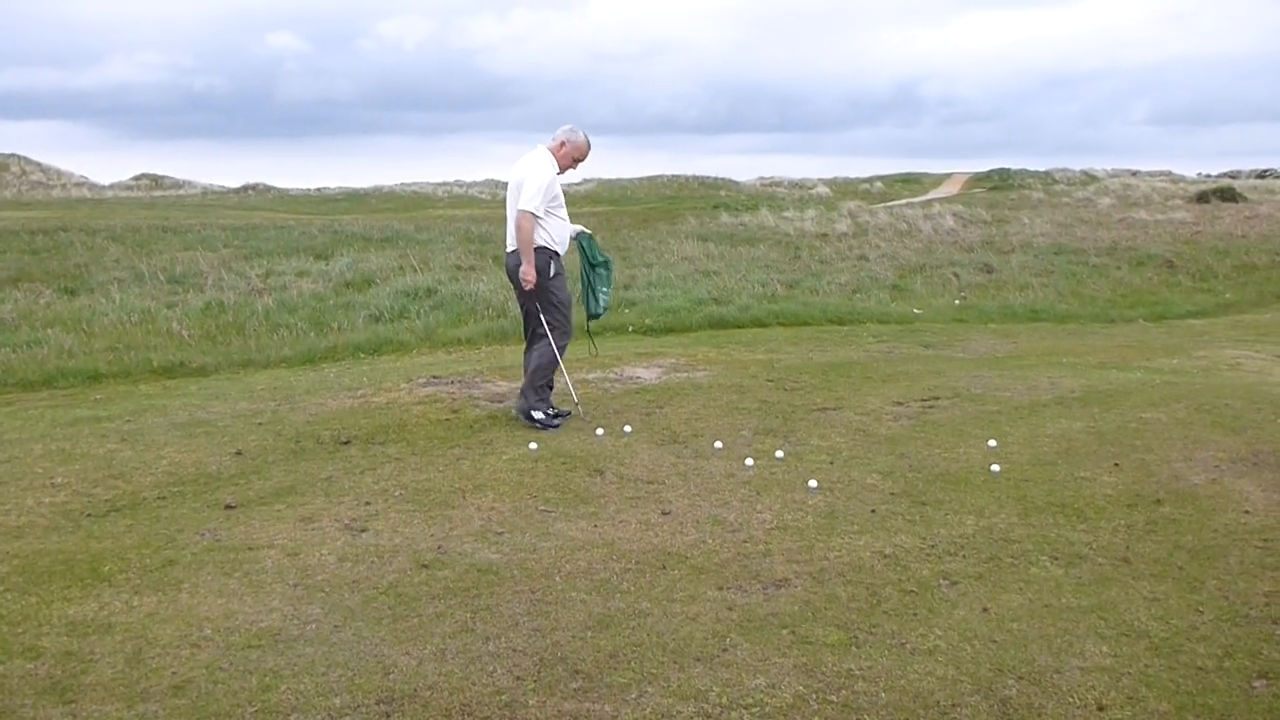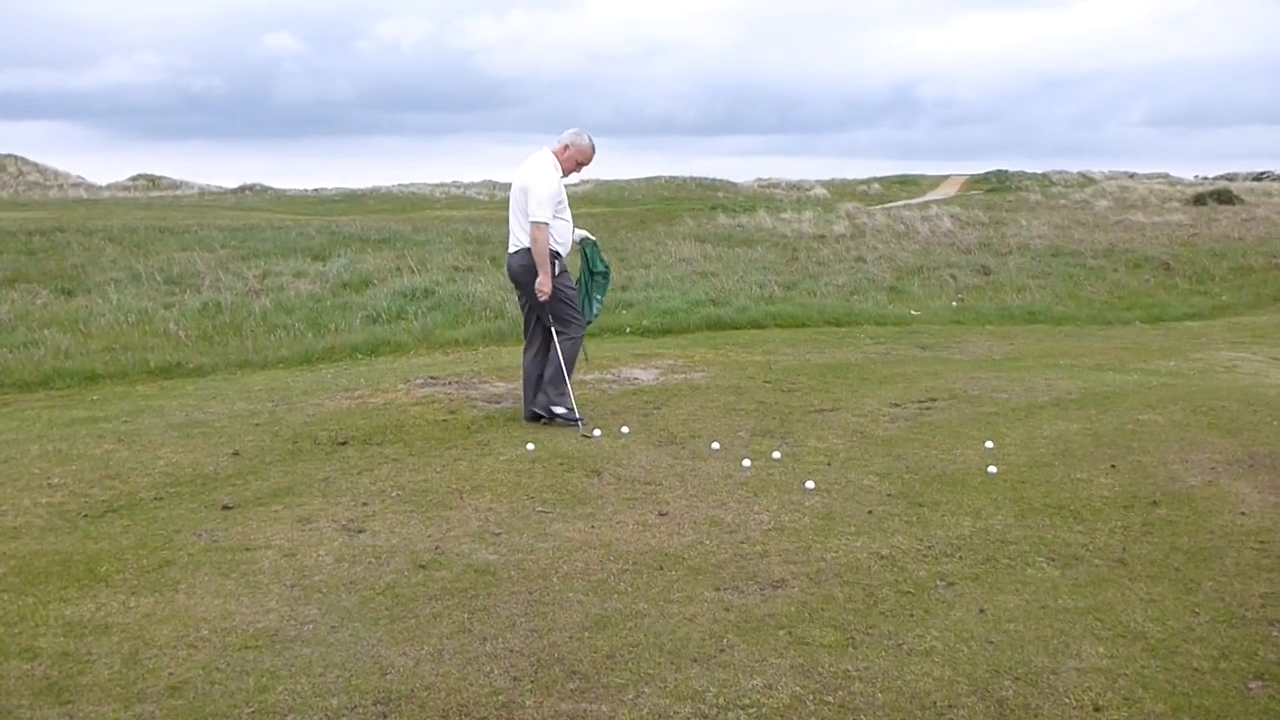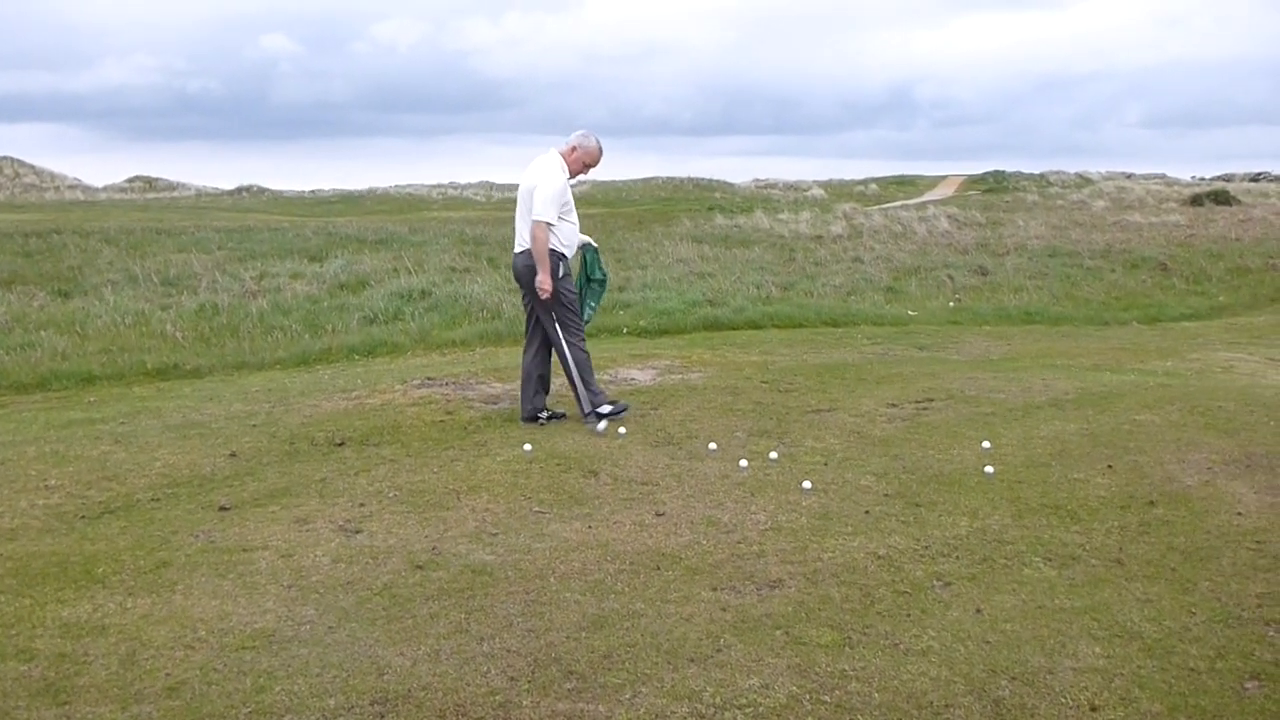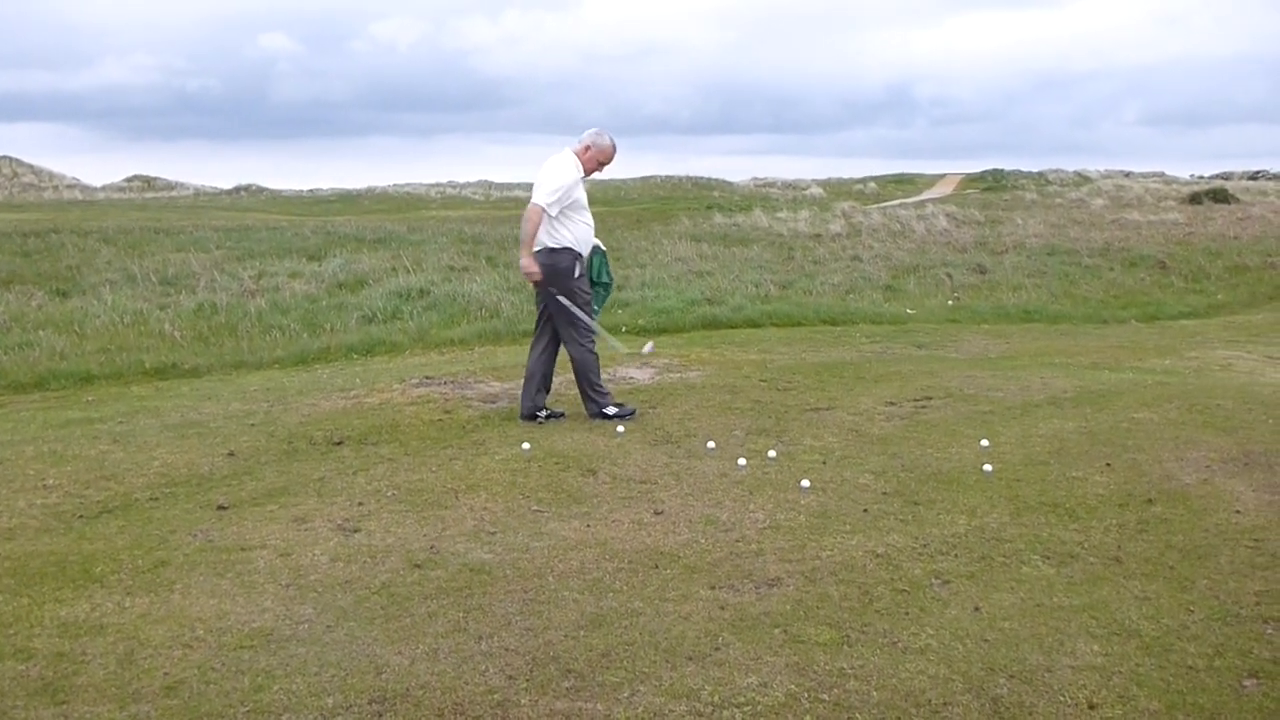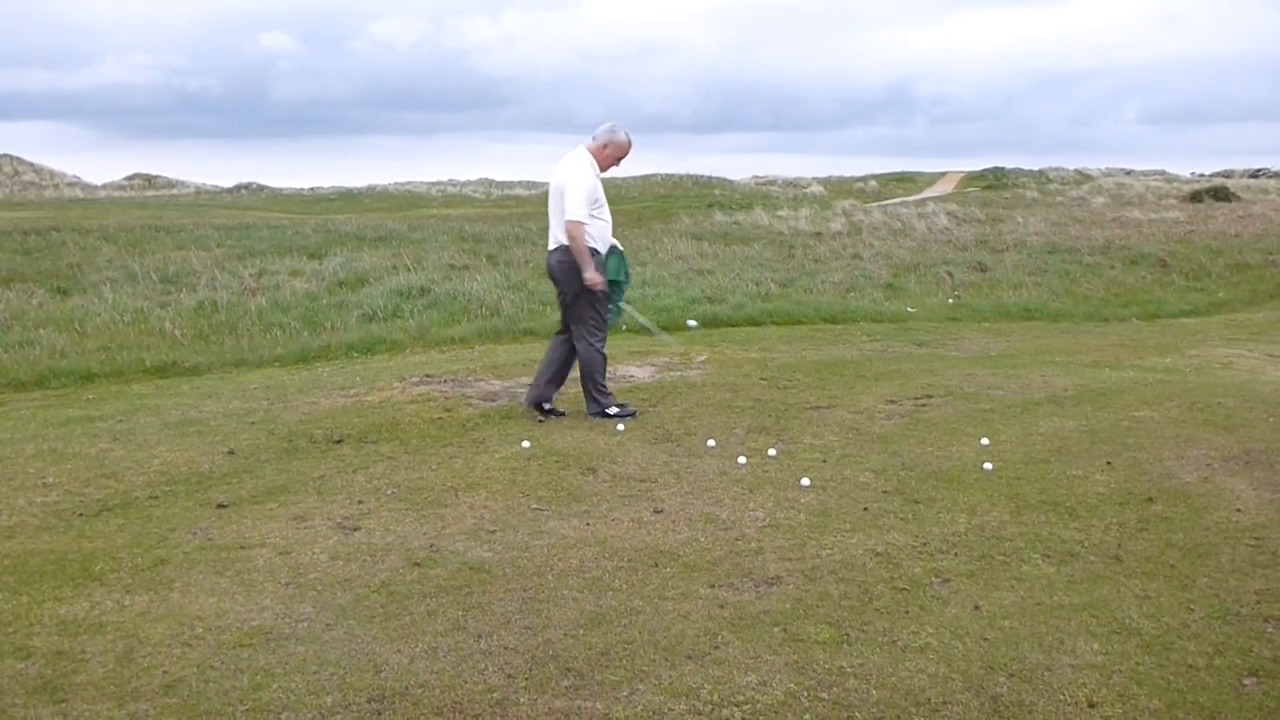
dt=0.2s
person 1, frame 1
left shoulder: (534, 163)
right shoulder: (541, 170)
right elbow: (525, 219)
left wrist: (566, 229)
right wrist: (528, 265)
left hip: (531, 261)
right hip: (538, 262)
left knee: (540, 336)
right knee: (555, 333)
left ankle: (537, 405)
right ankle: (532, 403)
person 1, frame 2
left shoulder: (536, 166)
right shoulder: (546, 175)
right elbow: (538, 230)
left wrist: (570, 233)
right wrist: (545, 276)
left hip: (522, 260)
right hip: (539, 264)
left knee: (539, 336)
right knee: (570, 328)
left ankle: (536, 406)
right ankle: (553, 400)
person 1, frame 3
left shoulder: (547, 167)
right shoulder: (553, 175)
right elbow: (539, 227)
left wrist: (575, 238)
right wrist: (543, 273)
left hip: (535, 264)
right hip: (546, 264)
left knee: (539, 338)
right knee: (569, 335)
left ankle: (533, 408)
right ankle: (593, 403)
person 1, frame 4
left shoulder: (564, 168)
right shoulder: (565, 173)
right elbow: (534, 211)
left wrist: (588, 240)
right wrist: (526, 256)
left hip: (556, 263)
right hip: (563, 263)
left knee: (546, 336)
right knee: (579, 336)
left ankle: (533, 406)
right ankle: (598, 404)
person 1, frame 5
left shoulder: (576, 164)
right shoulder: (582, 174)
right elbow: (573, 227)
left wrist: (604, 238)
right wrist: (589, 270)
left hip: (565, 259)
right hip: (577, 262)
left knee: (570, 332)
right knee: (591, 333)
left ankle: (541, 395)
right ankle: (599, 403)
